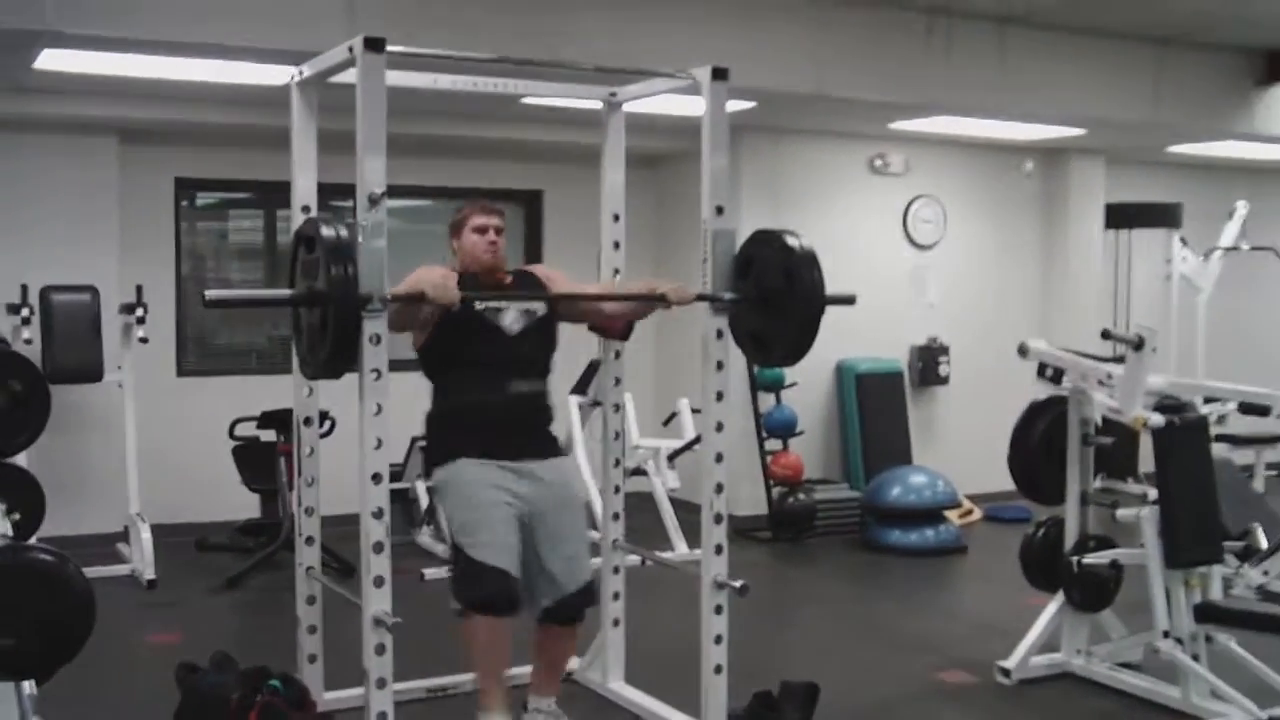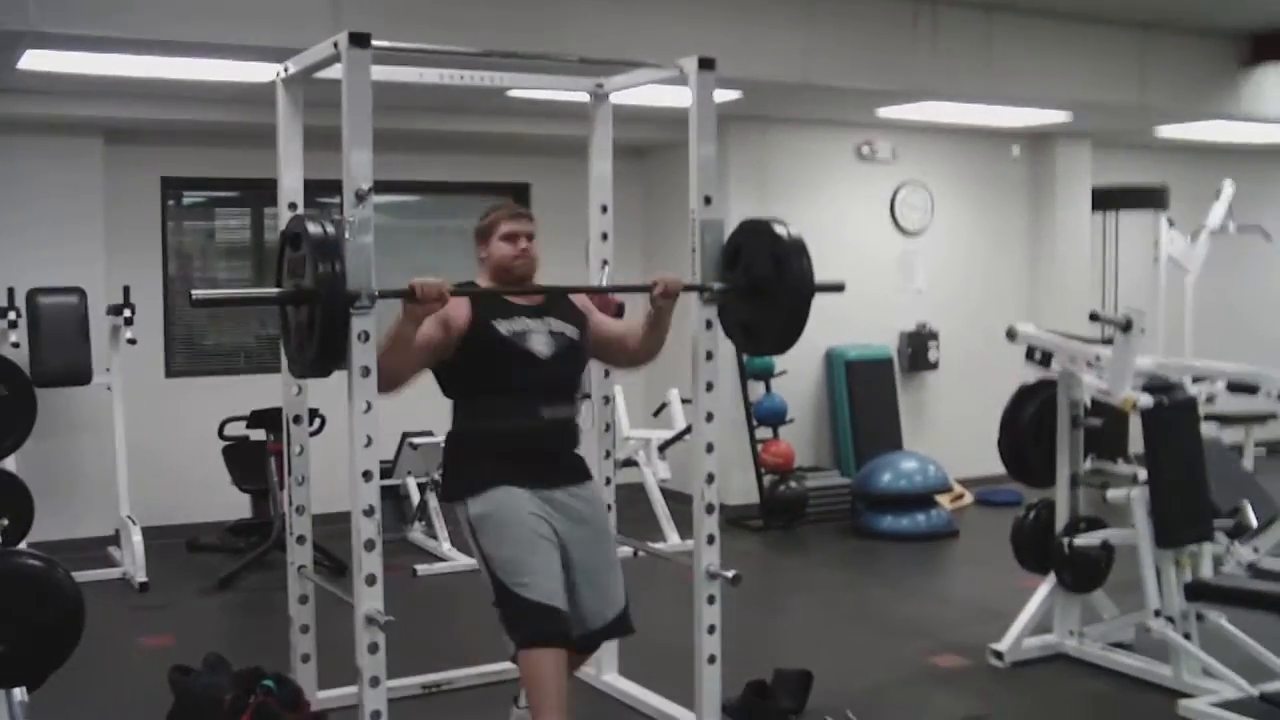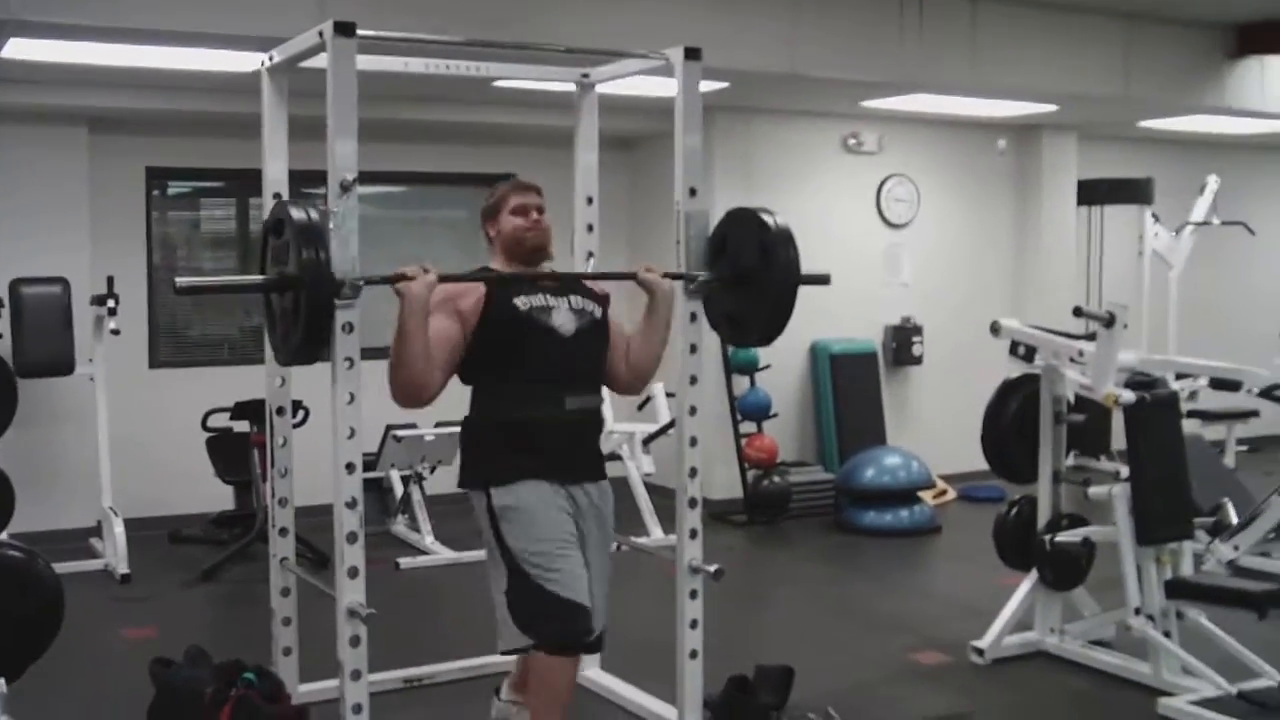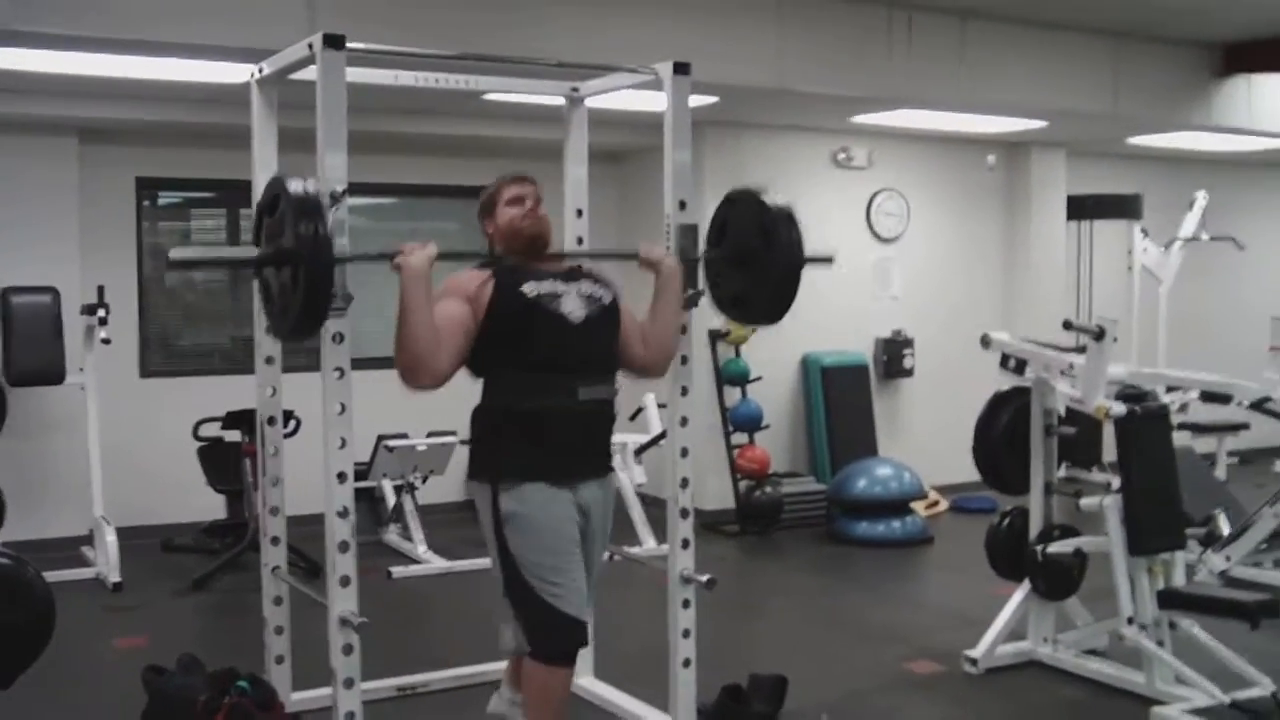
dt=0.2s
person 1, frame 1
left shoulder: (542, 284)
right shoulder: (442, 285)
left elbow: (615, 306)
right elbow: (395, 316)
left wrist: (659, 296)
right wrist: (420, 296)
left hip: (542, 455)
right hip: (470, 459)
left knee: (571, 591)
right knee: (492, 586)
person 1, frame 2
left shoulder: (569, 304)
right shoulder: (458, 310)
left elbow: (634, 351)
right elbow: (387, 377)
left wrist: (662, 306)
right wrist: (416, 313)
left hip: (569, 480)
right hip: (496, 487)
left knee: (602, 615)
right knee: (544, 619)
person 1, frame 3
left shoulder: (587, 293)
right shoulder: (467, 297)
left elbow: (631, 377)
right elbow: (413, 391)
left wrist: (661, 301)
right wrist: (414, 307)
left hip: (586, 474)
right hip: (513, 477)
left knee: (579, 620)
right knee: (563, 617)
person 1, frame 4
left shoulder: (593, 281)
right shoulder: (478, 285)
left elbow: (652, 359)
right elbow: (422, 372)
left wrist: (668, 278)
right wrist: (415, 282)
left hip: (592, 471)
right hip: (521, 474)
left knee: (554, 615)
right knee: (555, 624)
